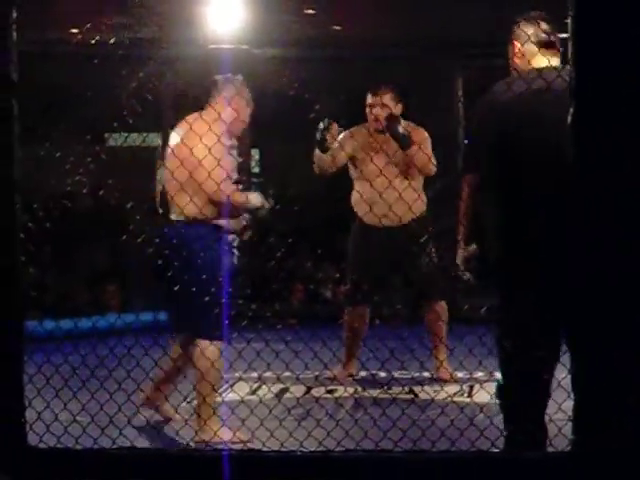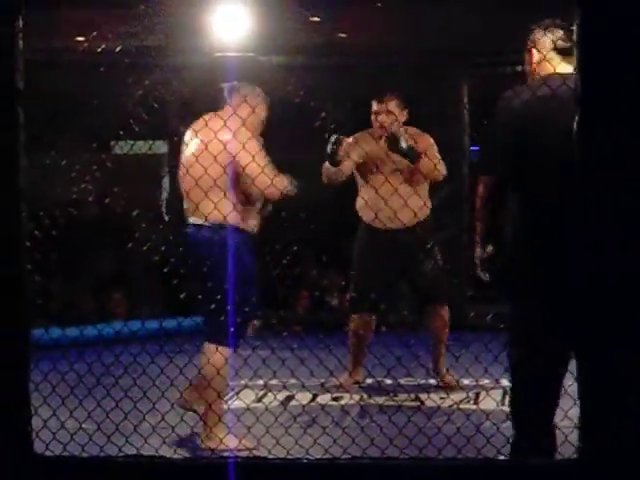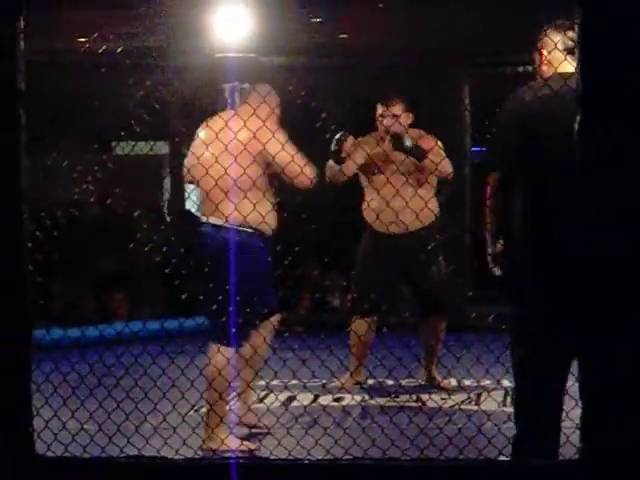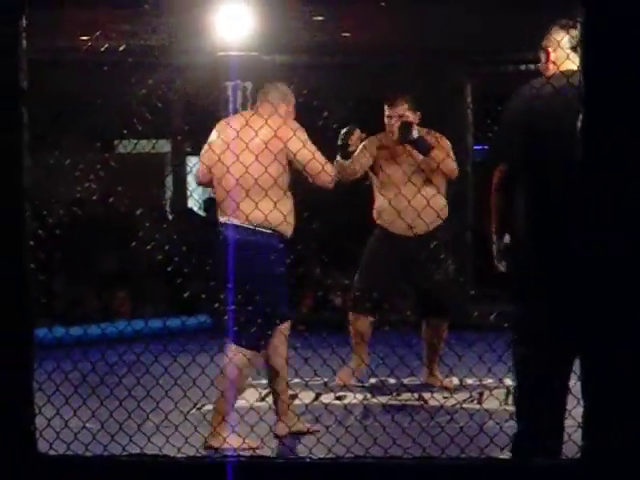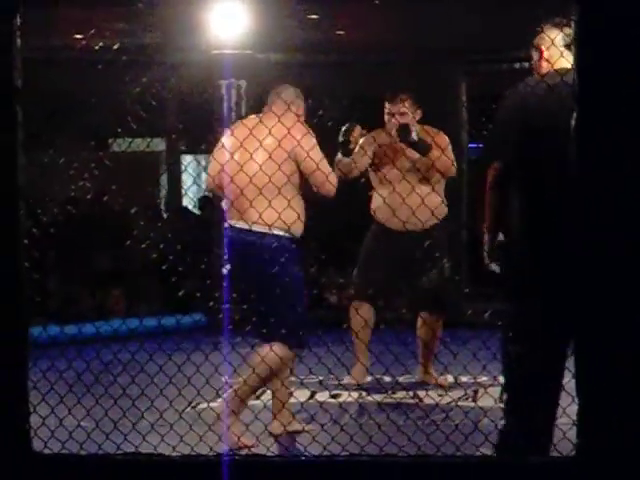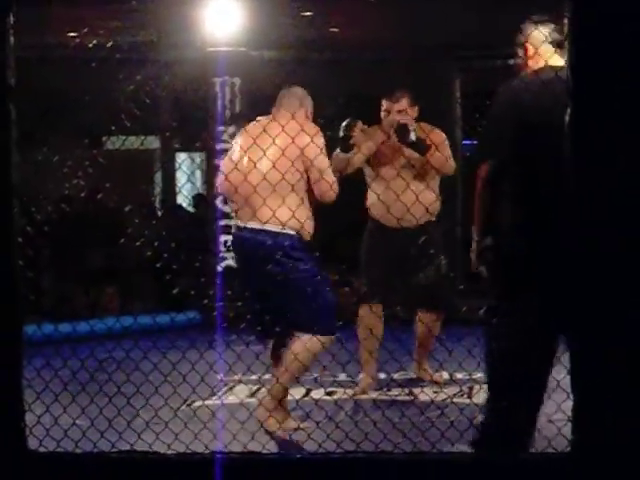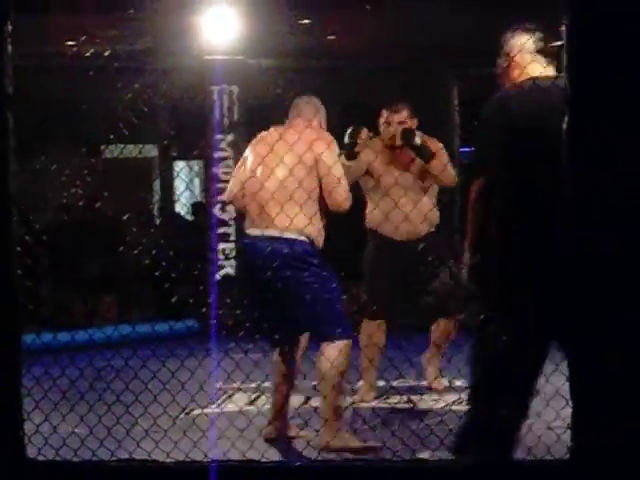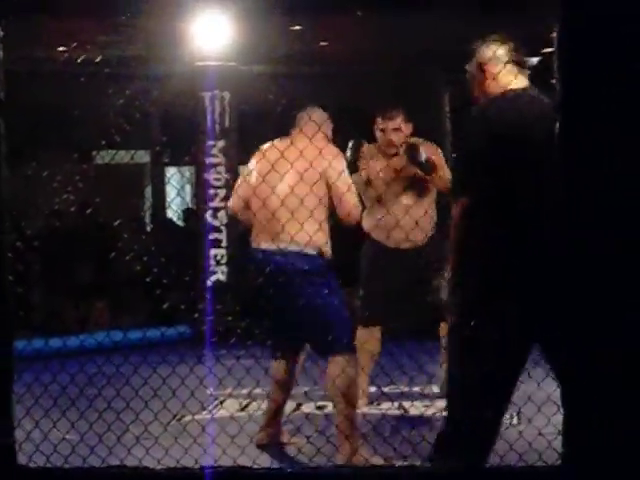
dt=0.1s
person 1, frame 1
left shoulder: (502, 98)
left elbow: (475, 179)
left wrist: (465, 238)
left hip: (524, 247)
left knee: (525, 355)
left ankle: (525, 445)
person 1, frame 2
left shoulder: (517, 103)
left elbow: (490, 183)
left wrist: (481, 240)
left hip: (536, 252)
left knee: (535, 360)
left ankle: (533, 451)
person 1, frame 3
left shoulder: (526, 100)
left elbow: (499, 179)
left wrist: (494, 237)
left hip: (540, 250)
left knee: (538, 358)
right knee: (599, 358)
left ankle: (535, 452)
person 1, frame 4
left shoulder: (531, 97)
left elbow: (503, 175)
left wrist: (499, 234)
left hip: (543, 247)
left knee: (540, 356)
left ankle: (536, 451)
right ankle: (581, 446)
person 1, frame 5
left shoulder: (525, 96)
left elbow: (499, 172)
left wrist: (491, 231)
left hip: (537, 246)
left knee: (530, 356)
left ankle: (521, 447)
person 1, frame 6
left shoulder: (517, 93)
left elbow: (490, 171)
left wrist: (480, 233)
left hip: (528, 243)
left knee: (514, 352)
left ankle: (498, 444)
person 1, frame 7
left shoulder: (509, 105)
left elbow: (484, 184)
left wrist: (472, 248)
left hip: (522, 257)
right hip: (576, 255)
left knee: (501, 365)
left ankle: (478, 452)
person 1, frame 8
left shoulder: (488, 116)
right shoulder: (554, 113)
left elbow: (467, 201)
right elbow: (555, 190)
left wrist: (454, 266)
left hip: (501, 269)
right hip: (555, 265)
left knee: (477, 374)
right knee: (575, 366)
left ankle: (455, 459)
person 2, frame 1
left shoulder: (193, 126)
right shoulder: (212, 132)
right elbow: (214, 189)
left wrist: (230, 216)
right wrist: (249, 200)
left hip: (191, 234)
right hip: (199, 237)
left knee: (192, 325)
right knee: (212, 330)
left ankle: (158, 392)
right ankle: (207, 424)
person 2, frame 2
left shoulder: (202, 127)
right shoulder: (239, 131)
left elbow: (189, 179)
right elbow: (268, 187)
right wrist: (287, 184)
left hip: (205, 233)
right hip: (222, 238)
left knee: (227, 327)
right knee: (223, 335)
left ankle: (197, 392)
right ankle: (214, 431)
person 2, frame 3
left shoulder: (210, 126)
right shoulder: (264, 129)
left elbow: (189, 173)
right elbow: (305, 179)
right wrist: (290, 162)
left hip: (216, 232)
right hip: (241, 240)
left knee: (265, 316)
right knee: (229, 337)
left ankle: (245, 404)
right ankle: (214, 432)
person 2, frame 4
left shoulder: (226, 126)
right shoulder: (285, 128)
left elbow: (202, 175)
right elbow: (326, 177)
right wrist: (307, 160)
left hip: (235, 233)
right hip: (259, 241)
left knee: (278, 325)
right knee: (247, 339)
left ankle: (285, 416)
right ankle: (219, 430)
person 2, frame 5
left shoulder: (236, 131)
right shoulder: (297, 130)
left elbow: (213, 181)
right elbow: (328, 187)
right wrist: (308, 173)
left hip: (238, 238)
right hip: (270, 244)
left knee: (276, 330)
right knee: (286, 339)
left ankle: (281, 416)
right ankle: (232, 409)
person 2, frame 6
left shoulder: (248, 132)
right shoulder: (306, 132)
left elbow: (223, 186)
right elbow: (327, 192)
right wrist: (309, 174)
left hip: (247, 238)
right hip: (280, 244)
left knee: (282, 328)
right knee: (320, 326)
left ankle: (277, 412)
right ankle: (272, 403)
person 2, frame 7
left shoulder: (260, 140)
right shoulder: (319, 140)
left elbow: (232, 194)
right elbow: (340, 200)
right wrist: (322, 184)
left hip: (256, 247)
right hip: (293, 251)
left knee: (286, 336)
right knee: (337, 335)
left ankle: (278, 422)
right ankle: (334, 430)
person 2, frame 8
left shoulder: (264, 153)
right shoulder: (327, 154)
left elbow: (235, 206)
right elbow: (351, 214)
left hip: (265, 260)
right hip: (302, 263)
left knee: (286, 346)
right knee: (341, 350)
left ankle: (270, 428)
right ankle: (348, 447)
person 3, frame 1
left shoulder: (416, 134)
right shoulder: (353, 137)
left elbow: (430, 168)
right elbow: (323, 168)
left wrist: (402, 139)
right wrist: (322, 147)
left hip: (411, 228)
right hip: (369, 230)
left knee: (434, 295)
right knee: (356, 300)
left ankle: (441, 360)
right ankle: (349, 362)
person 3, frame 2
left shoulder: (421, 140)
right shoulder: (358, 143)
left elbow: (439, 174)
right elbow: (332, 178)
left wrist: (409, 152)
right wrist: (332, 159)
left hip: (416, 232)
right hip: (374, 235)
left knee: (438, 300)
right knee: (361, 307)
left ankle: (439, 364)
right ankle: (355, 370)
person 3, frame 3
left shoulder: (427, 142)
right shoulder: (365, 145)
left elbow: (446, 172)
right elbow: (335, 176)
left wrist: (414, 151)
right wrist: (337, 157)
left hip: (423, 238)
right hip: (380, 239)
left knee: (437, 309)
right knee: (362, 307)
left ankle: (430, 370)
right ankle: (356, 370)
person 3, frame 4
left shoulder: (436, 141)
right shoulder: (373, 145)
left elbow: (451, 171)
right elbow: (346, 174)
left wrist: (420, 144)
right wrist: (344, 152)
left hip: (429, 238)
right hip: (388, 238)
left knee: (438, 310)
right knee: (362, 304)
left ankle: (432, 370)
right ankle: (357, 362)
person 3, frame 5
left shoulder: (435, 138)
right shoulder: (373, 141)
left elbow: (450, 170)
right elbow: (346, 171)
left wrist: (419, 145)
right wrist: (345, 149)
left hip: (427, 234)
right hip: (386, 233)
left knee: (433, 306)
right knee: (363, 297)
left ankle: (426, 367)
right ankle: (361, 364)
person 3, frame 6
left shoulder: (432, 135)
right shoulder: (370, 138)
left elbow: (448, 168)
right elbow: (342, 168)
left wrist: (417, 144)
right wrist: (345, 145)
left hip: (423, 231)
right hip: (382, 230)
left knee: (433, 302)
right knee: (371, 301)
left ankle: (421, 364)
right ankle: (368, 371)
person 3, frame 7
left shoulder: (431, 146)
right shoulder: (368, 150)
left elbow: (449, 180)
right elbow: (346, 179)
left wrist: (422, 151)
right wrist: (350, 154)
left hip: (425, 242)
right hip: (384, 244)
left knee: (448, 309)
right knee: (375, 313)
left ankle: (432, 358)
right ankle: (368, 381)
person 3, frame 8
left shoulder: (428, 151)
right shoulder: (367, 157)
left elbow: (447, 184)
left wrist: (425, 165)
right wrist: (353, 166)
left hip: (422, 248)
right hip: (382, 250)
right knee: (370, 319)
right ankle: (360, 388)
